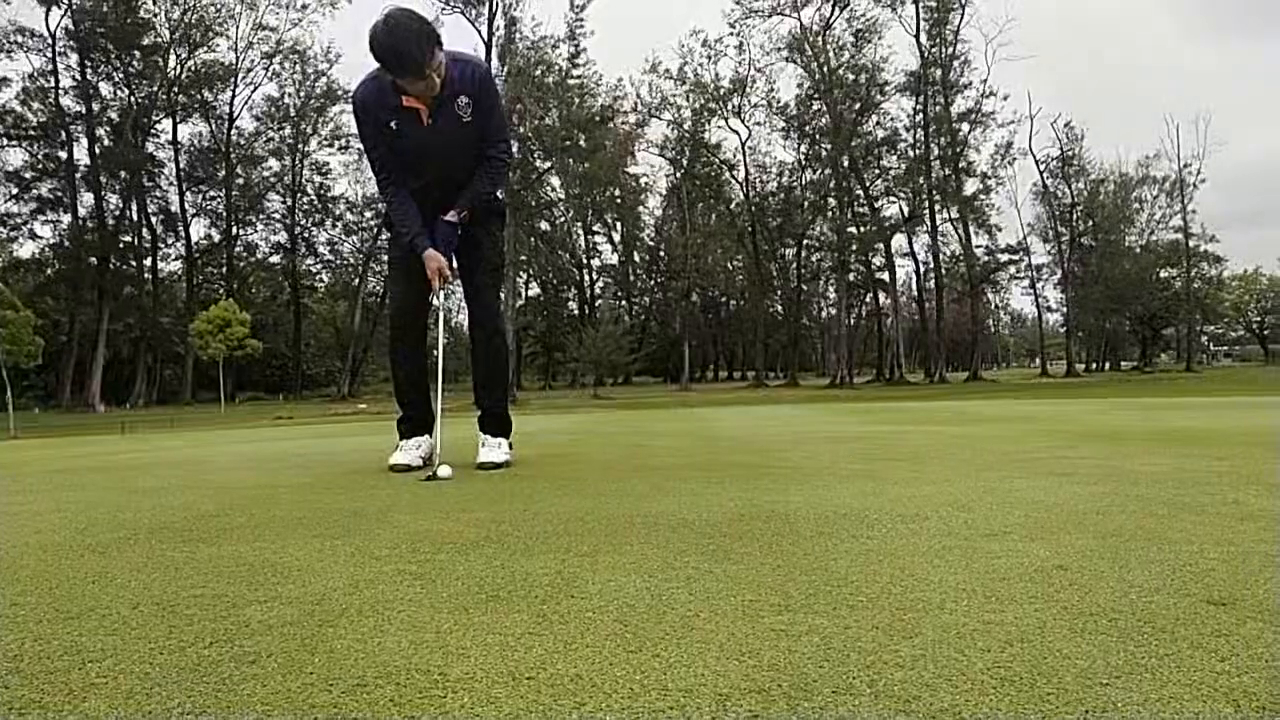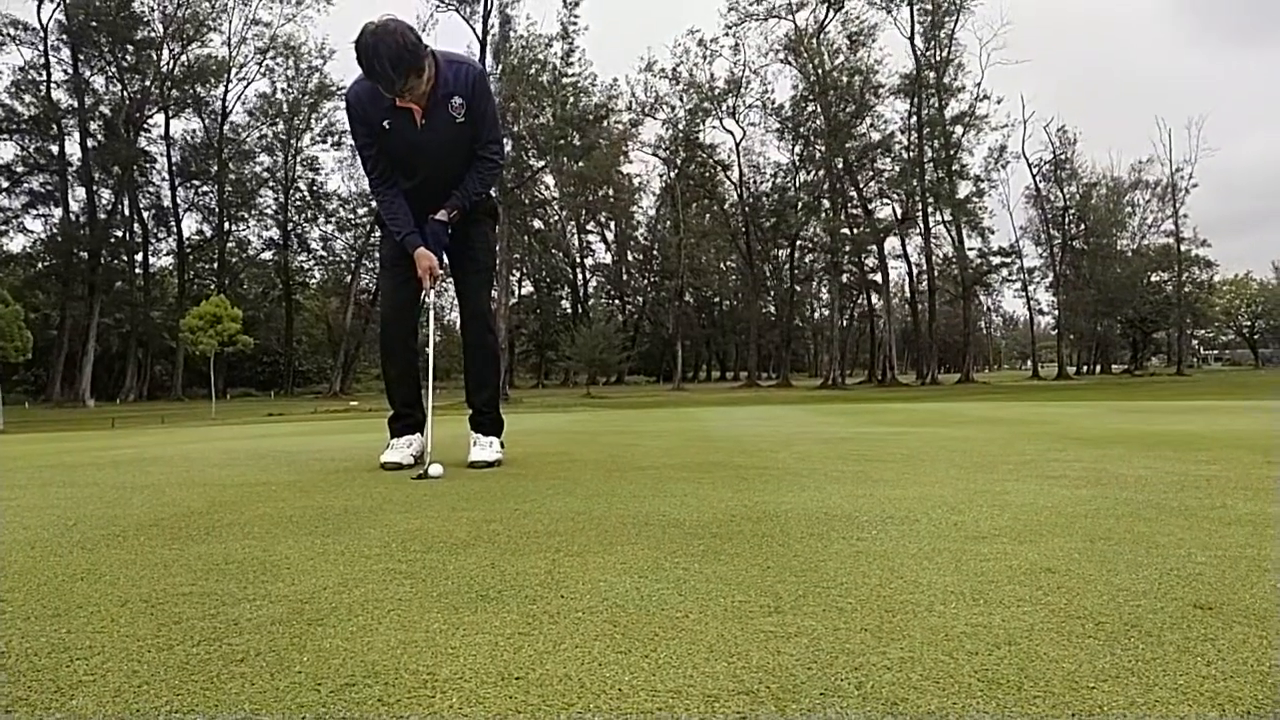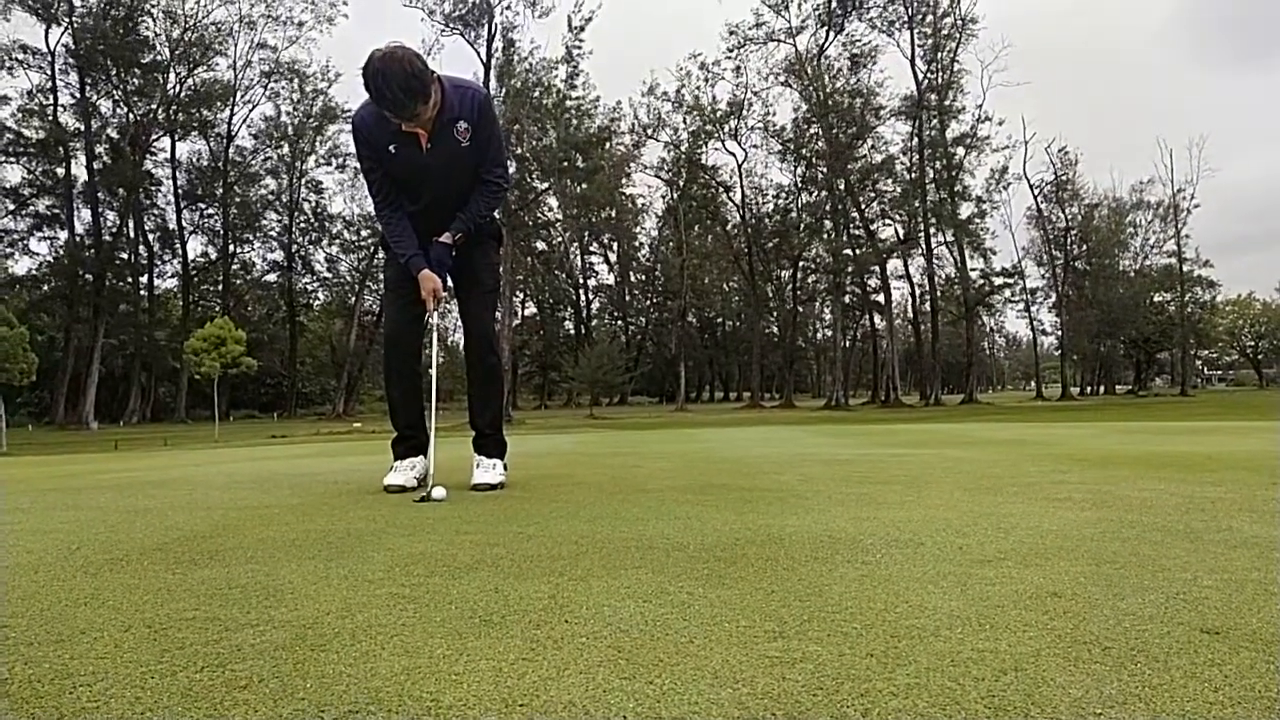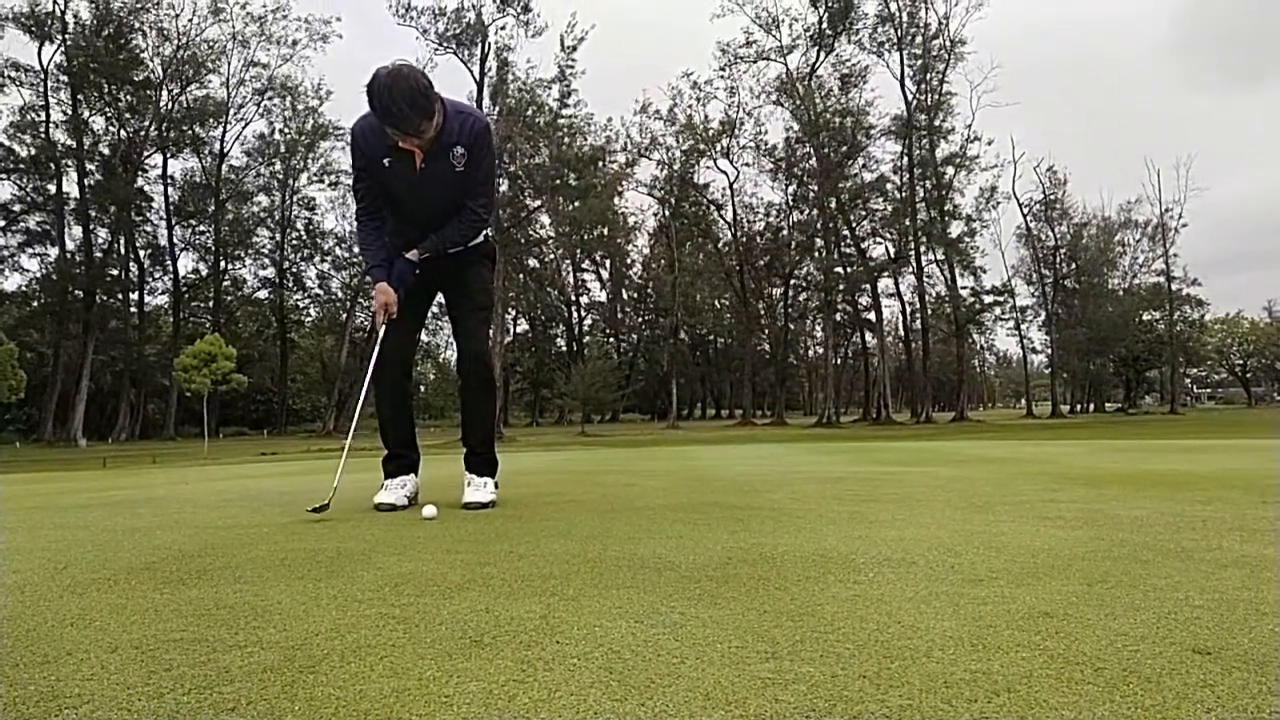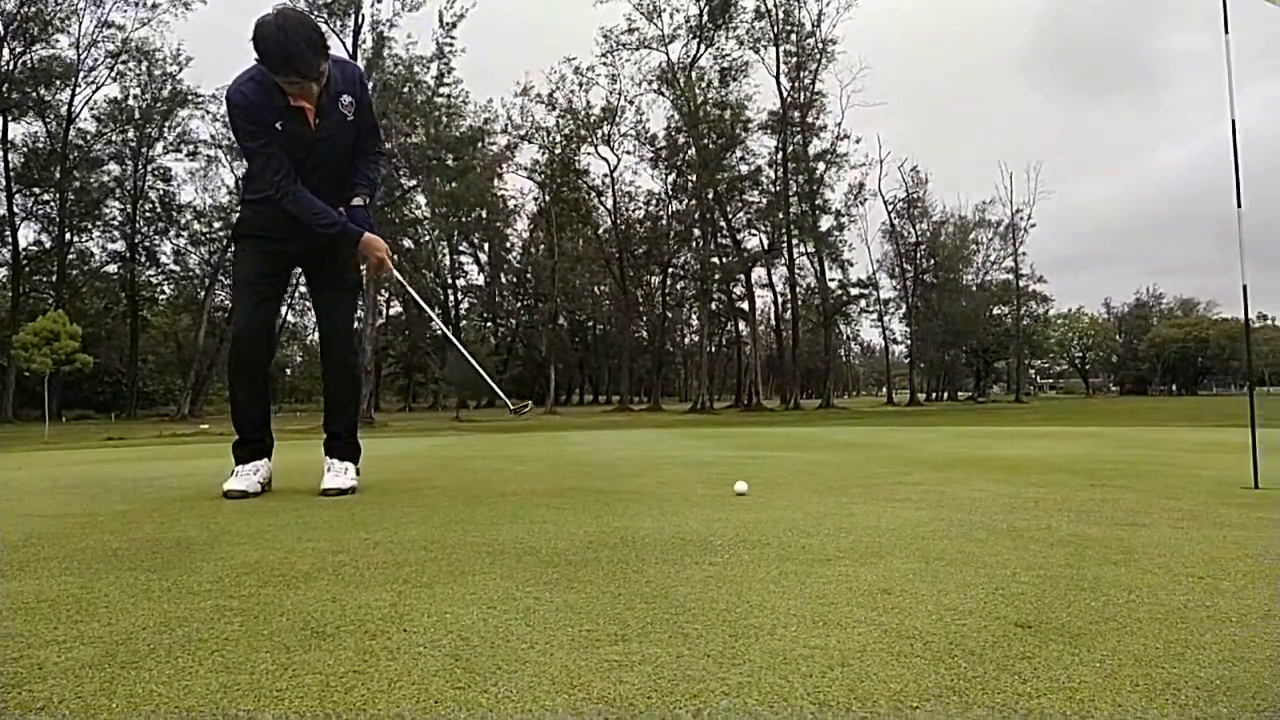
dt=1s
person 1, frame 1
left shoulder: (474, 75)
right shoulder: (368, 99)
left elbow: (498, 155)
right elbow: (390, 183)
left wrist: (458, 214)
right wrist: (424, 247)
left hip: (475, 210)
right hip: (412, 217)
left knee: (486, 314)
right knee: (404, 319)
left ankle: (495, 432)
right ankle: (415, 433)
person 1, frame 2
left shoulder: (468, 77)
right shoulder: (361, 99)
left elbow: (491, 157)
right elbow: (382, 182)
left wrist: (448, 213)
right wrist: (414, 245)
left hip: (467, 209)
right hip: (403, 217)
left knee: (477, 313)
right knee: (394, 317)
left ankle: (486, 430)
right ankle: (406, 431)
person 1, frame 3
left shoulder: (473, 101)
right shoulder: (367, 124)
left elbow: (496, 181)
right elbow: (387, 205)
left wrist: (452, 237)
right wrist: (418, 267)
left hip: (471, 232)
right hip: (407, 240)
left knee: (481, 335)
right knee: (398, 339)
left ankle: (490, 452)
right ankle: (410, 453)
person 1, frame 4
left shoulder: (473, 127)
right shoulder: (366, 135)
left elbow: (478, 212)
right elbow: (369, 215)
left wrist: (419, 255)
right wrist: (379, 277)
left hip: (464, 254)
right hip: (399, 258)
left knee: (475, 354)
right knee: (389, 357)
left ankle: (480, 471)
right ankle: (401, 471)
person 1, frame 5
left shoulder: (349, 78)
right shoulder: (245, 96)
left elbow: (370, 148)
right elbow: (282, 187)
left wrist: (359, 203)
right wrist: (356, 236)
left hip: (335, 225)
right hip: (267, 227)
left knee: (339, 337)
right knee: (248, 336)
left ankle: (342, 456)
right ankle: (253, 457)
